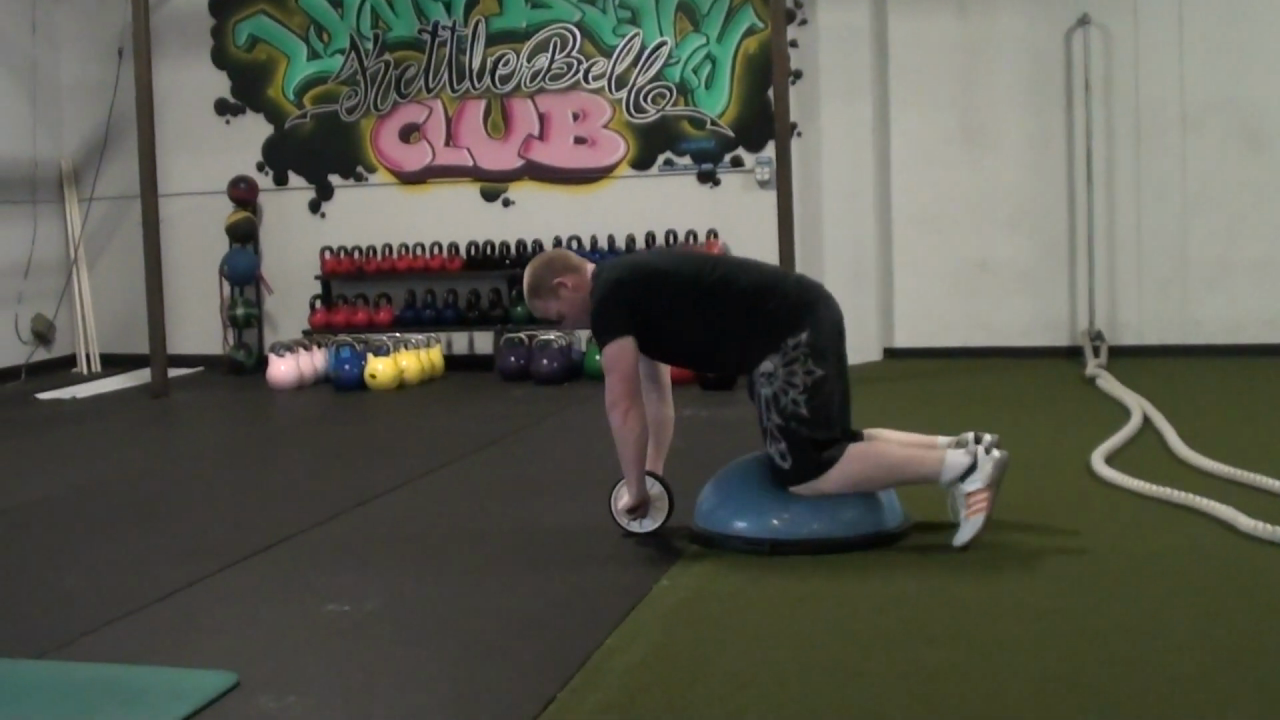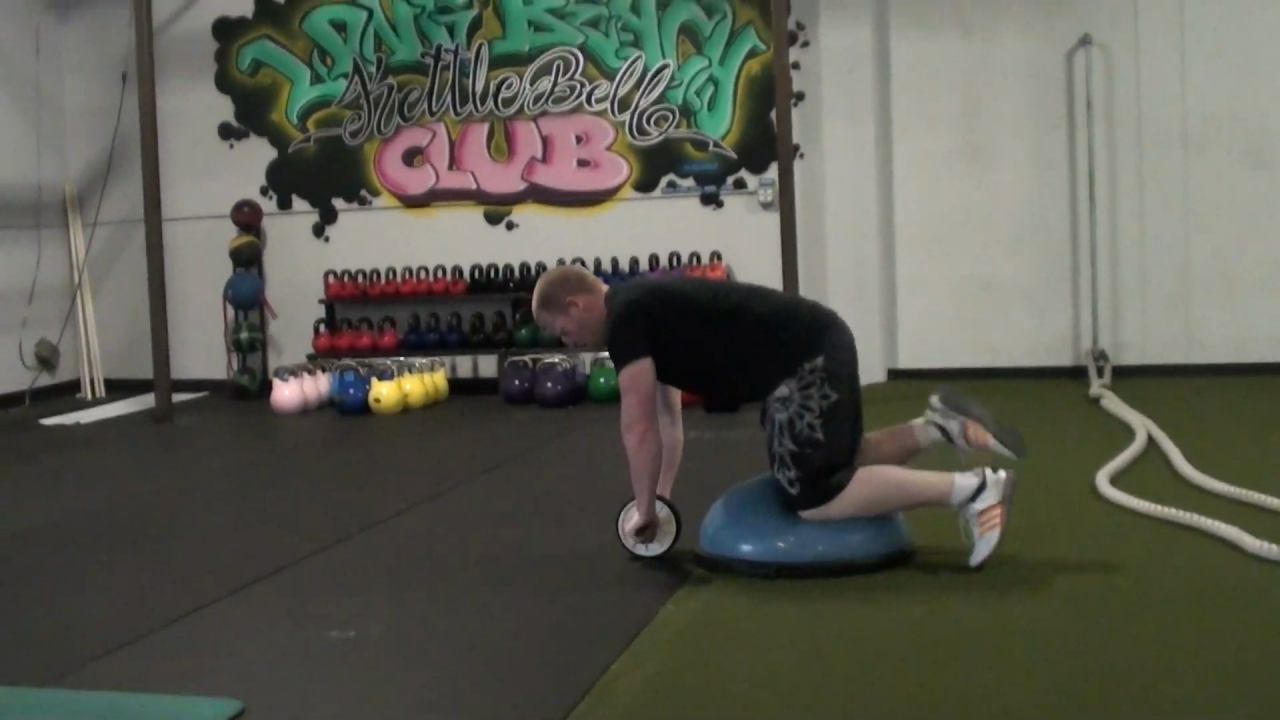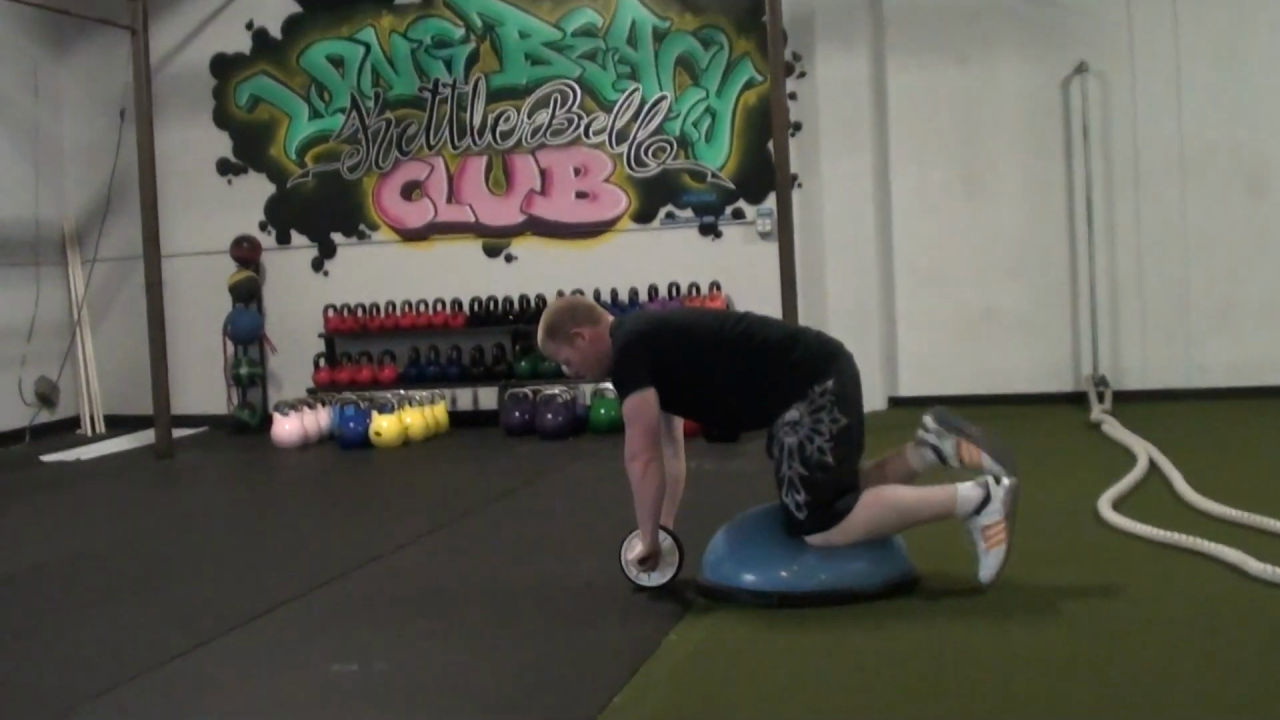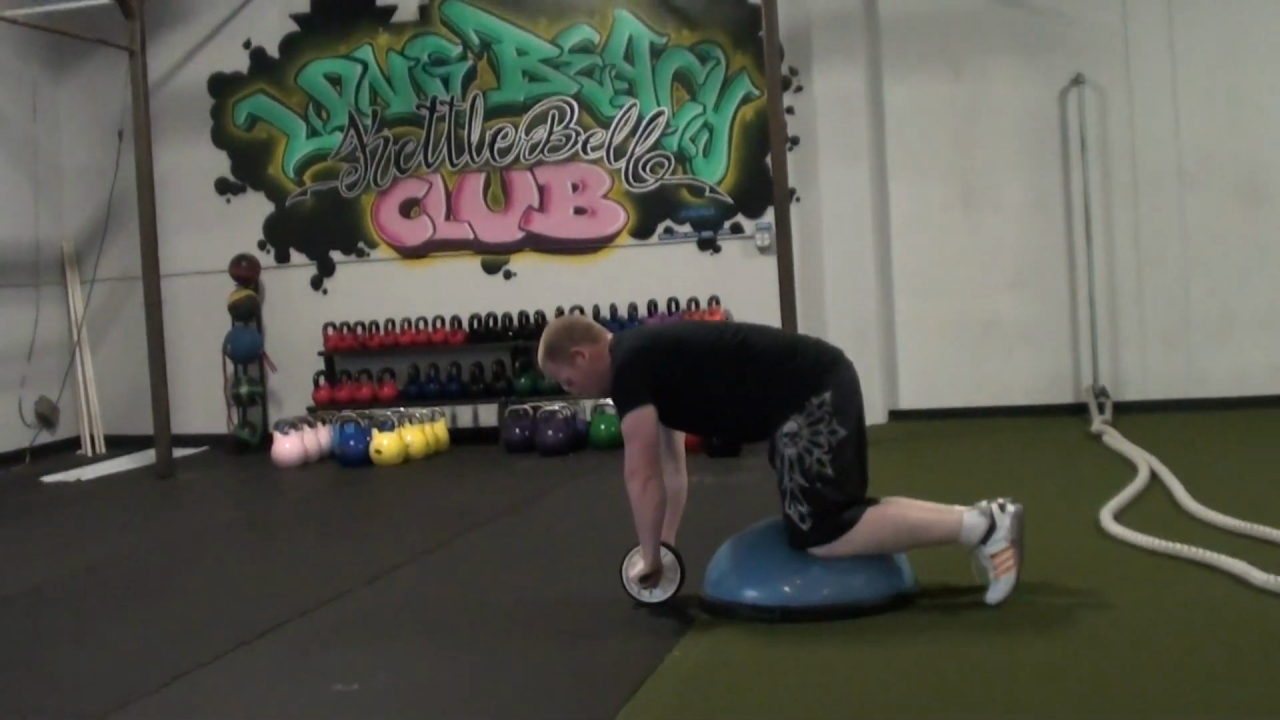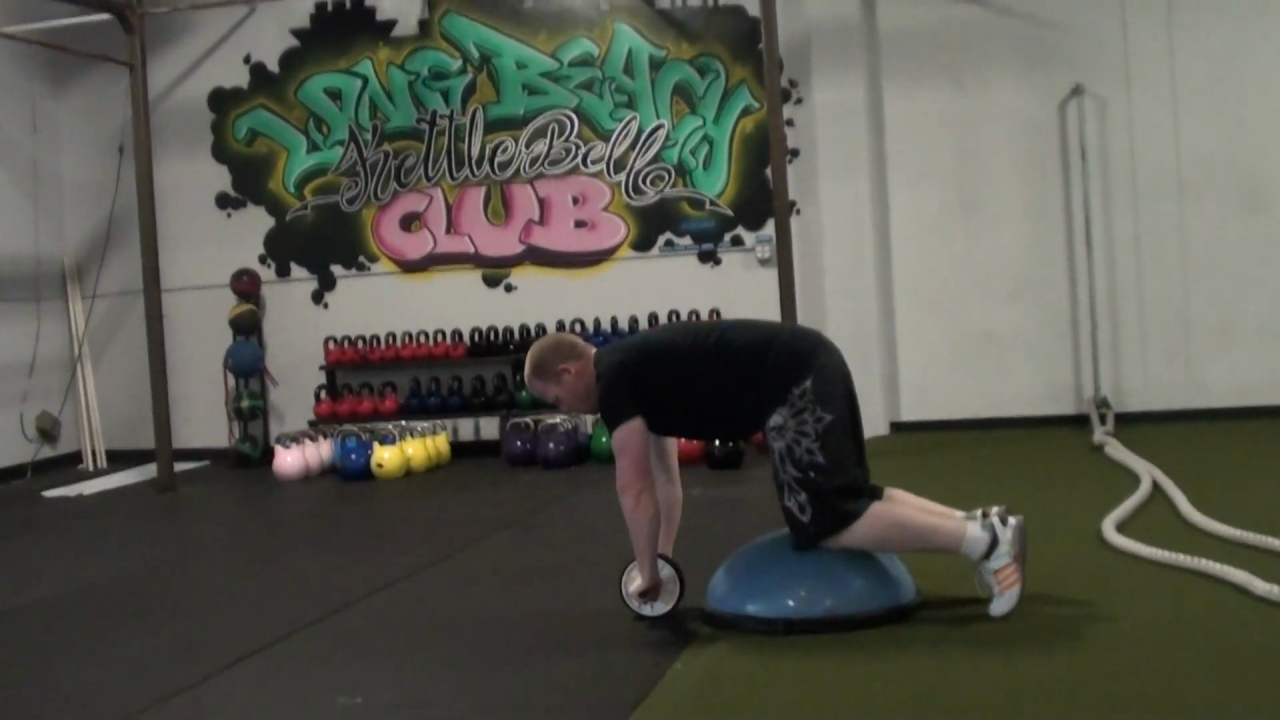
dt=0.3s
person 1, frame 1
left shoulder: (609, 296)
right shoulder: (631, 287)
left elbow: (622, 404)
right elbow: (655, 391)
left wrist: (636, 489)
right wrist: (654, 472)
left hip: (791, 334)
right hip: (808, 316)
left knee: (804, 469)
right knee: (828, 444)
left ankle: (962, 467)
right ankle: (961, 447)
person 1, frame 2
left shoulder: (623, 318)
right shoulder: (644, 308)
left elbow: (638, 426)
right elbow: (667, 415)
left wrist: (646, 511)
right wrist: (664, 498)
left hip: (804, 361)
right hip: (817, 348)
left knee: (813, 497)
right knee: (833, 469)
left ankle: (971, 488)
right ankle: (942, 424)
person 1, frame 3
left shoulder: (630, 349)
right shoulder: (648, 340)
left elbow: (643, 456)
right elbow: (670, 448)
left wrist: (649, 541)
right wrist: (667, 528)
left hip: (811, 385)
right hip: (820, 376)
left knee: (819, 524)
right knee: (826, 501)
left ankle: (976, 498)
right ankle: (929, 449)
person 1, frame 4
left shoulder: (628, 366)
right shoulder: (648, 357)
left elbow: (641, 473)
right elbow: (670, 461)
left wrist: (651, 558)
right wrist: (667, 544)
left hip: (809, 396)
right hip: (823, 380)
left knee: (822, 532)
right knee: (841, 511)
left ankle: (979, 527)
right ankle: (981, 515)
person 1, frame 5
left shoulder: (614, 378)
right shoulder: (638, 369)
left elbow: (634, 487)
right elbow: (663, 473)
left wrist: (648, 572)
right wrist: (665, 556)
left hip: (796, 383)
right hip: (812, 366)
left knee: (827, 521)
right knee: (851, 501)
left ankle: (980, 541)
right ankle: (980, 525)
